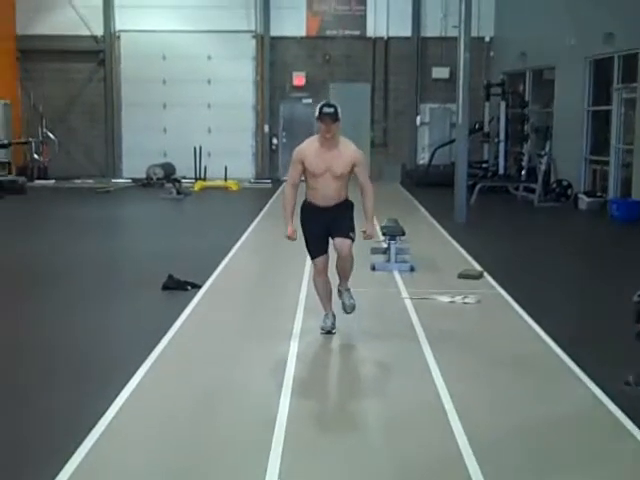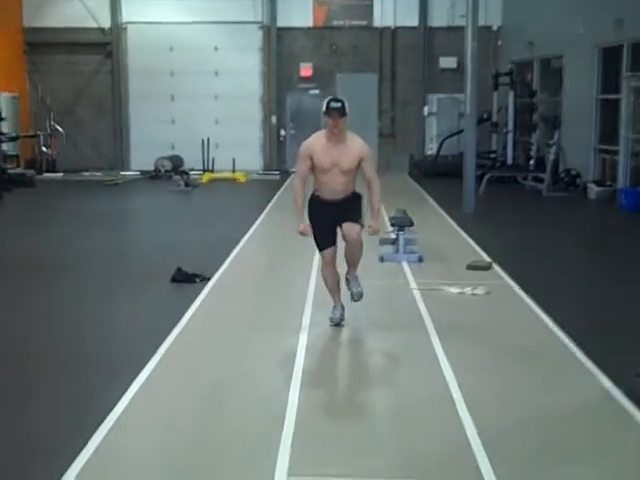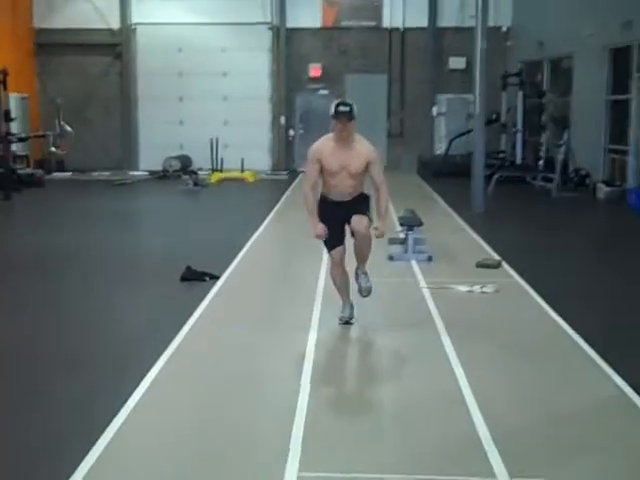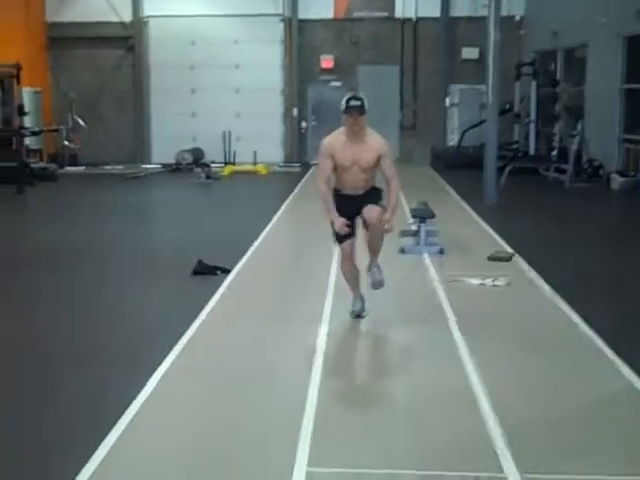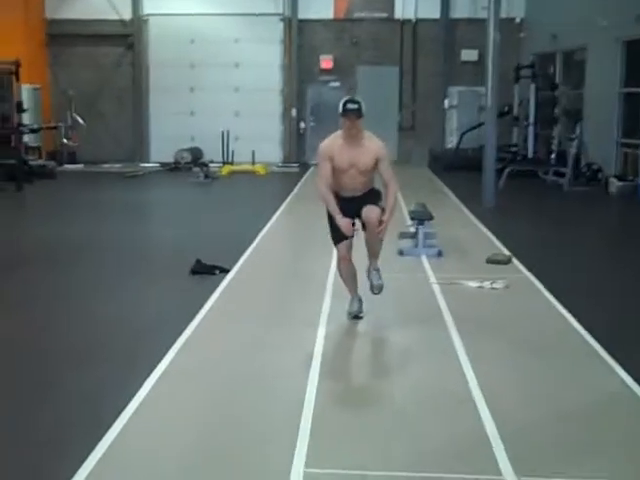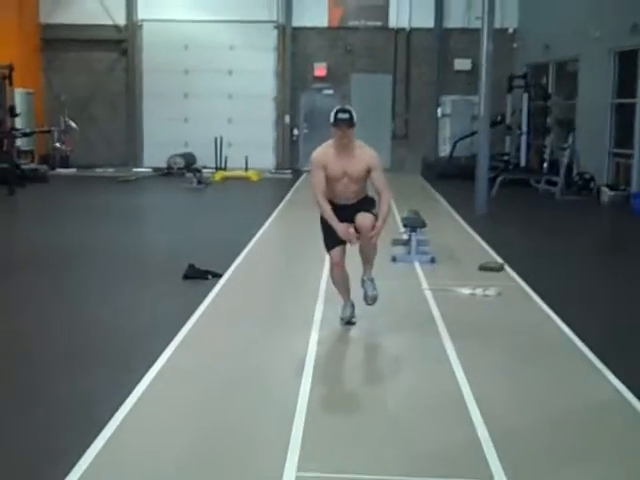
dt=0.1s
person 1, frame 1
left shoulder: (353, 153)
right shoulder: (302, 151)
left elbow: (366, 187)
right elbow: (290, 186)
left wrist: (370, 221)
right wrist: (289, 222)
left hip: (341, 210)
right hip: (312, 212)
left knee: (344, 250)
right knee: (319, 265)
left ankle: (344, 287)
right ankle: (328, 313)
person 1, frame 2
left shoulder: (360, 148)
right shoulder: (310, 146)
left elbow: (373, 182)
right elbow: (300, 182)
left wrist: (376, 217)
right wrist: (301, 218)
left hip: (348, 202)
right hip: (320, 205)
left knee: (353, 237)
right knee: (327, 257)
left ankle: (352, 275)
right ankle: (337, 305)
person 1, frame 3
left shoulder: (367, 151)
right shoulder: (318, 149)
left elbow: (381, 186)
right elbow: (309, 187)
left wrist: (382, 220)
right wrist: (314, 221)
left hip: (357, 202)
right hip: (329, 205)
left knee: (362, 229)
right knee: (336, 257)
left ankle: (361, 270)
right ankle: (346, 304)
person 1, frame 4
left shoulder: (379, 144)
right shoulder: (329, 144)
left elbow: (392, 180)
right elbow: (323, 183)
left wrist: (390, 214)
right wrist: (334, 216)
left hip: (368, 195)
right hip: (341, 199)
left knee: (375, 218)
right knee: (346, 251)
left ankle: (374, 264)
right ankle: (357, 297)
person 1, frame 5
left shoulder: (377, 147)
right shoulder: (327, 147)
left elbow: (391, 184)
right elbow: (323, 187)
left wrist: (388, 216)
right wrist: (338, 219)
left hip: (367, 197)
right hip: (339, 201)
left knee: (373, 218)
right knee: (343, 253)
left ankle: (373, 266)
right ankle: (354, 298)
person 1, frame 6
left shoulder: (369, 156)
right shoulder: (320, 156)
left elbow: (384, 192)
right elbow: (319, 195)
left wrist: (380, 222)
right wrist: (337, 225)
left hip: (361, 204)
right hip: (333, 209)
left knee: (367, 225)
right knee: (336, 259)
left ankle: (368, 276)
right ankle: (347, 303)
